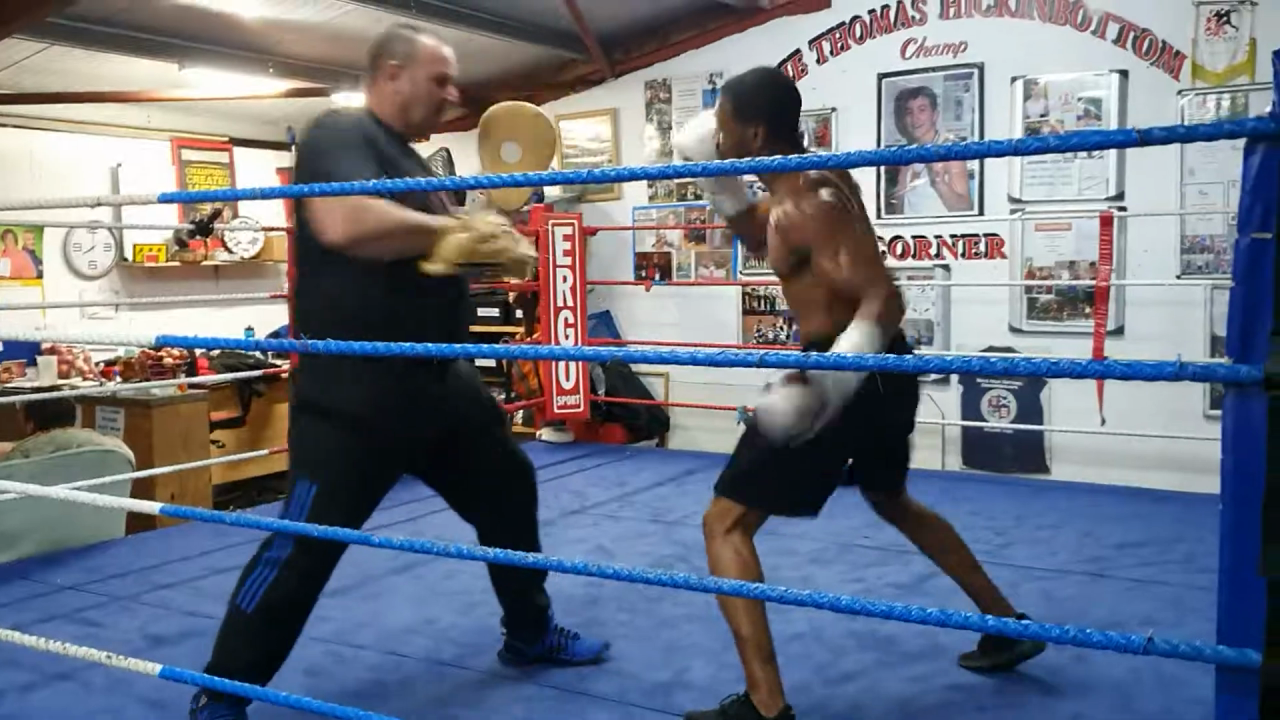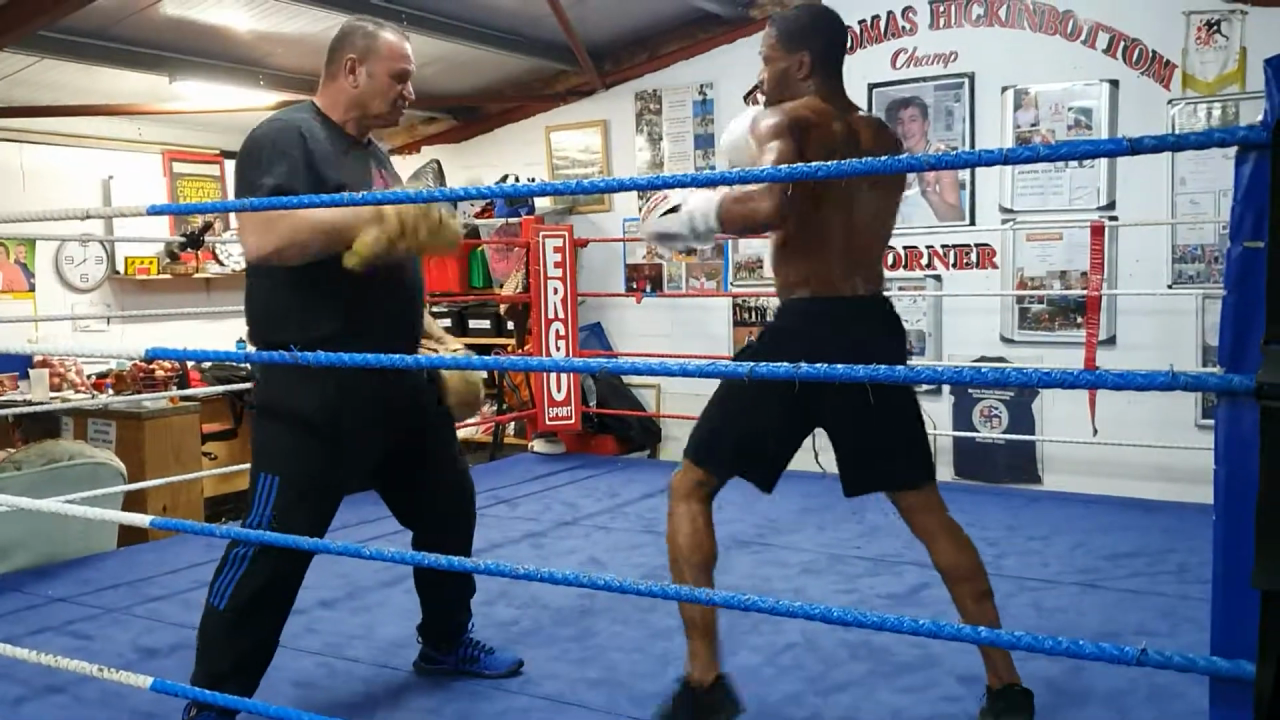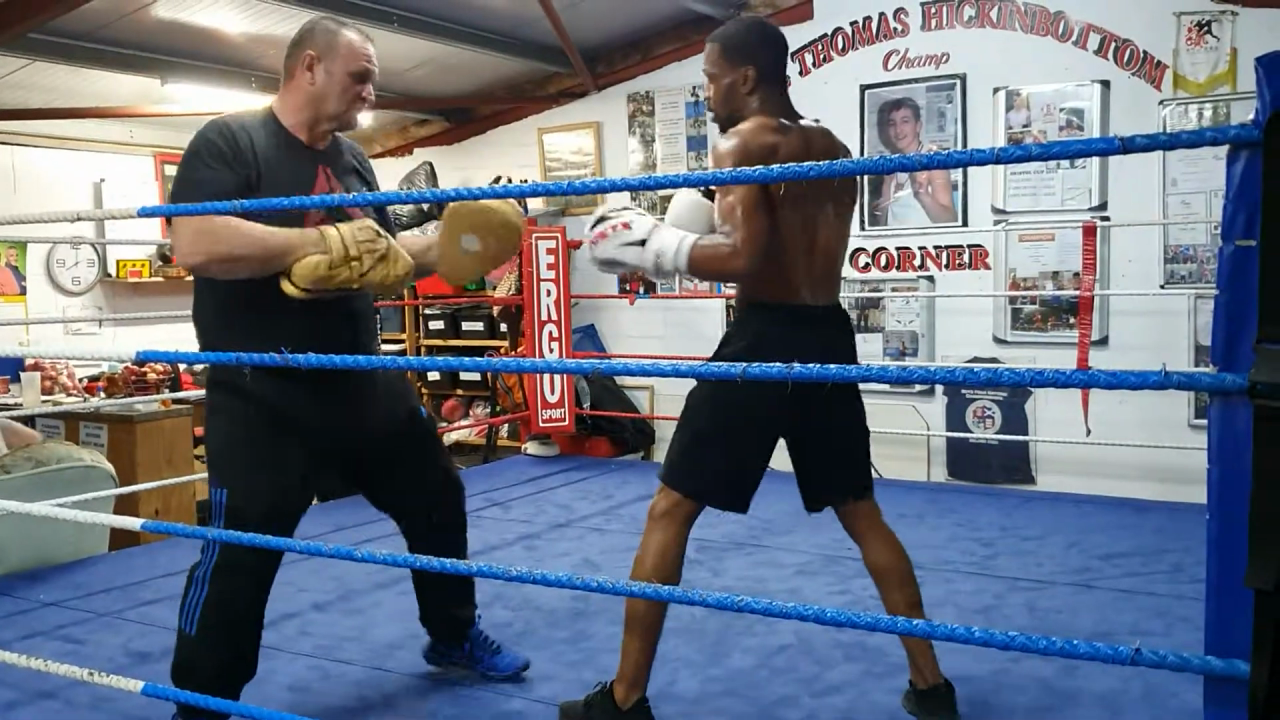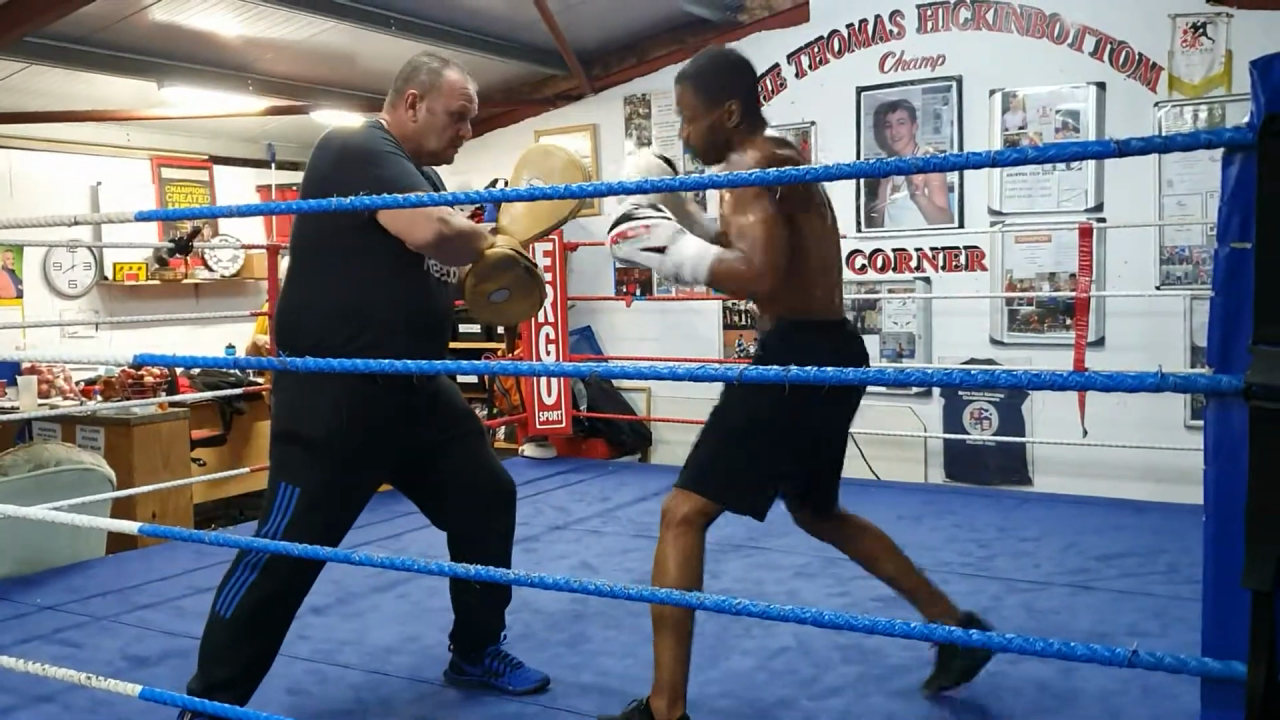
dt=0.7s
person 1, frame 1
left shoulder: (413, 162)
right shoulder: (338, 136)
left elbow: (440, 256)
right elbow: (345, 225)
left wrist: (490, 238)
right wrist: (457, 232)
left hip: (435, 375)
right hip: (350, 385)
left knee: (509, 490)
right knee: (309, 540)
left ankle: (530, 632)
person 1, frame 2
left shoulder: (374, 154)
right shoulder: (287, 136)
right elbow: (264, 239)
left wrist: (428, 336)
right wrist: (382, 218)
left hip: (398, 376)
right hip: (312, 385)
left knee: (448, 505)
right knee: (275, 542)
left ankle: (447, 641)
person 1, frame 3
left shoulder: (351, 160)
right shoulder: (229, 141)
left elbow: (391, 258)
right elbow: (194, 245)
left wrist: (450, 248)
right wrist: (322, 245)
left hip: (360, 381)
right hip: (259, 394)
left knee: (436, 497)
right knee: (240, 553)
left ankle: (454, 634)
person 1, frame 4
left shoulder: (419, 172)
right shoulder: (357, 150)
left elbow: (441, 266)
right elbow: (431, 231)
right wrist: (487, 242)
left hip: (416, 388)
right hip: (335, 393)
left knee: (488, 502)
right knee: (290, 547)
left ankle: (477, 652)
person 2, frame 1
left shoulder: (809, 203)
right shoulder: (810, 181)
left elbow: (882, 303)
right elbow: (765, 245)
left wrist: (826, 386)
right wrist: (724, 189)
left hip: (845, 375)
right hip: (881, 370)
left knee: (724, 523)
right knee: (893, 503)
right ankle: (1007, 626)
person 2, frame 2
left shoulder: (787, 121)
right shoulder: (883, 139)
left elbow: (762, 209)
left wrist: (687, 212)
left hip: (806, 333)
right hip: (875, 331)
left knee: (691, 489)
right knee: (927, 512)
person 2, frame 3
left shoulder: (743, 144)
right shoulder: (834, 151)
left elbow: (744, 261)
left wrist: (649, 243)
right wrist: (704, 232)
left hip: (766, 342)
right hip: (829, 340)
left knee: (670, 513)
right knee: (861, 513)
person 2, frame 4
left shoulder: (764, 167)
right shoulder: (746, 169)
left elbow: (759, 277)
left wrist: (673, 247)
right wrist: (646, 235)
left hip: (807, 357)
right hip: (825, 361)
left knee: (682, 517)
right knee: (821, 516)
right ankle: (954, 625)
